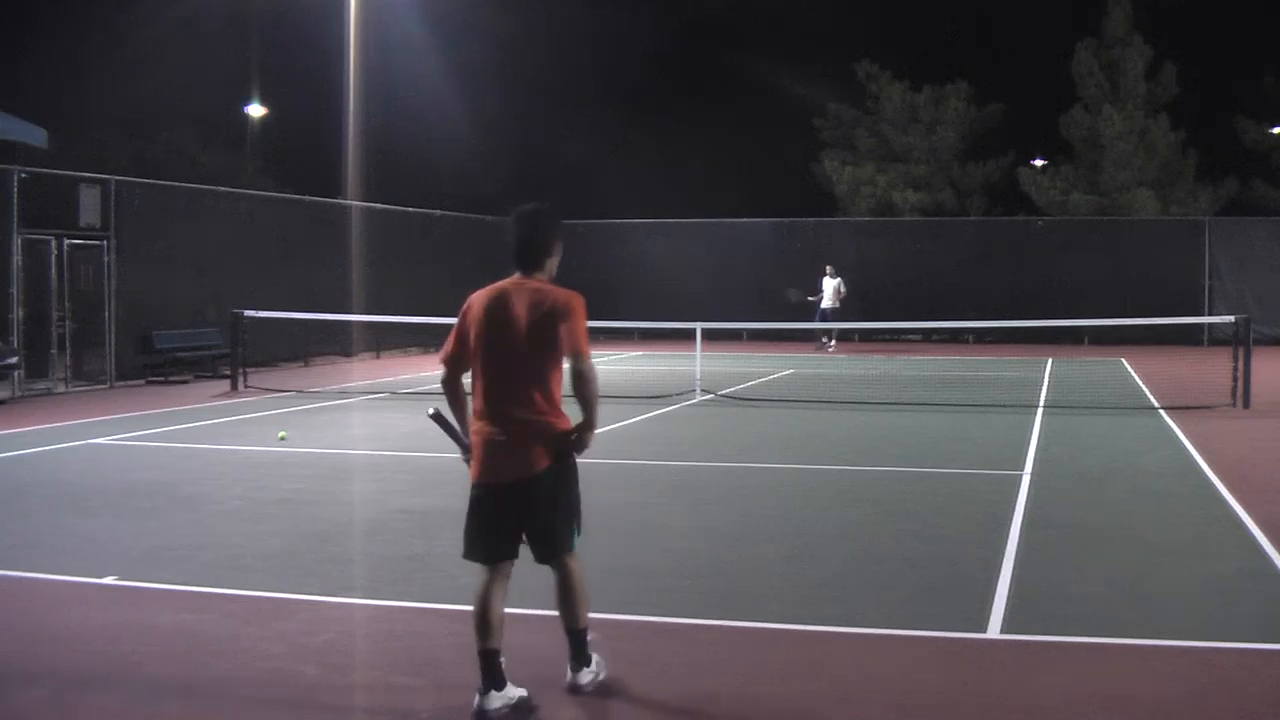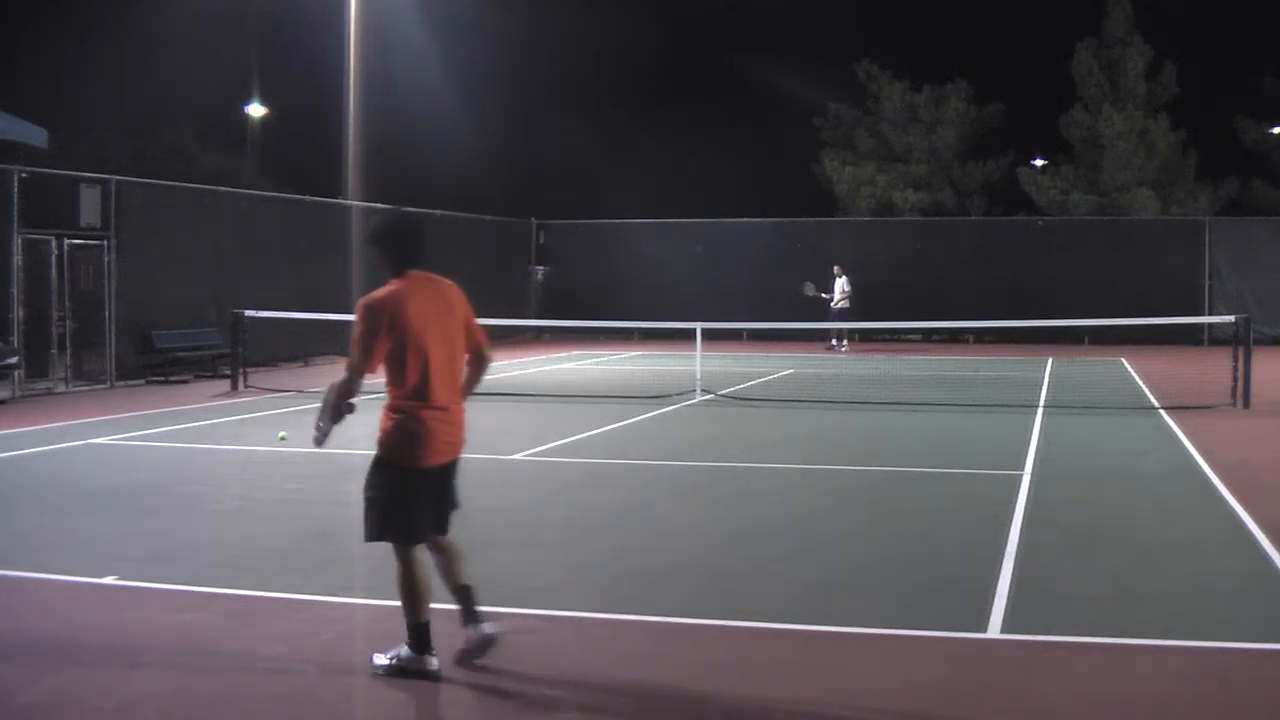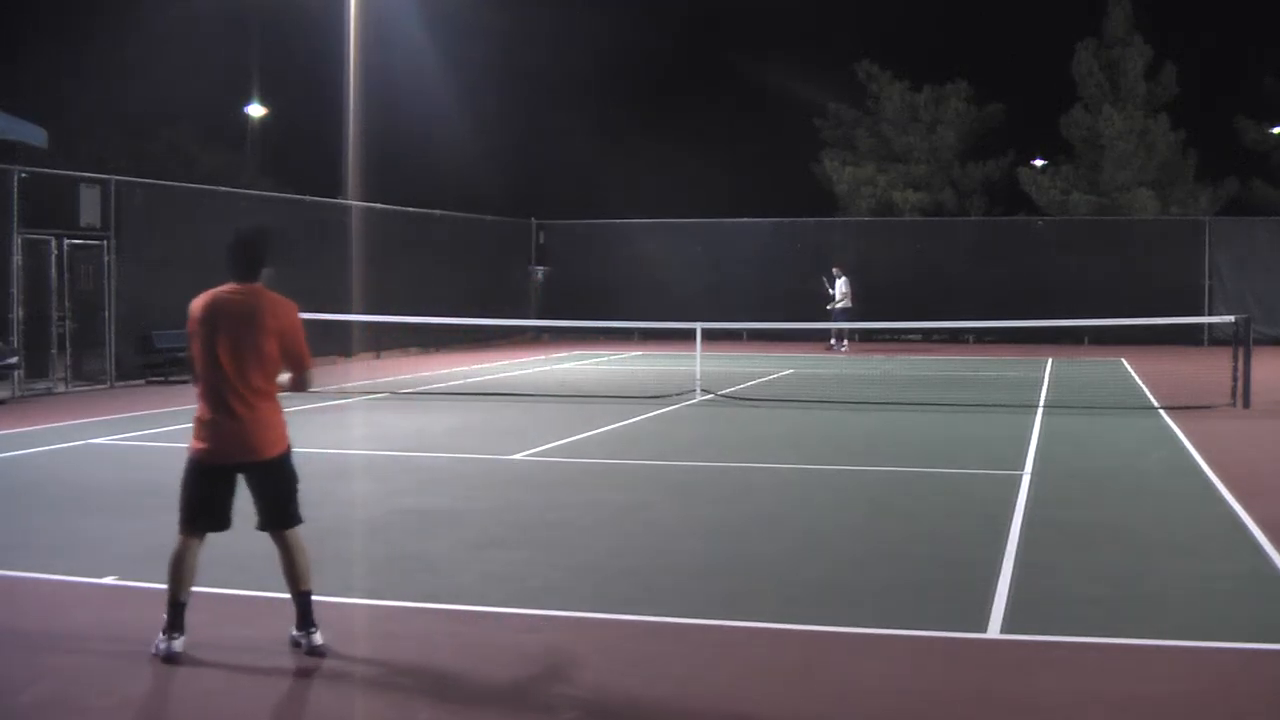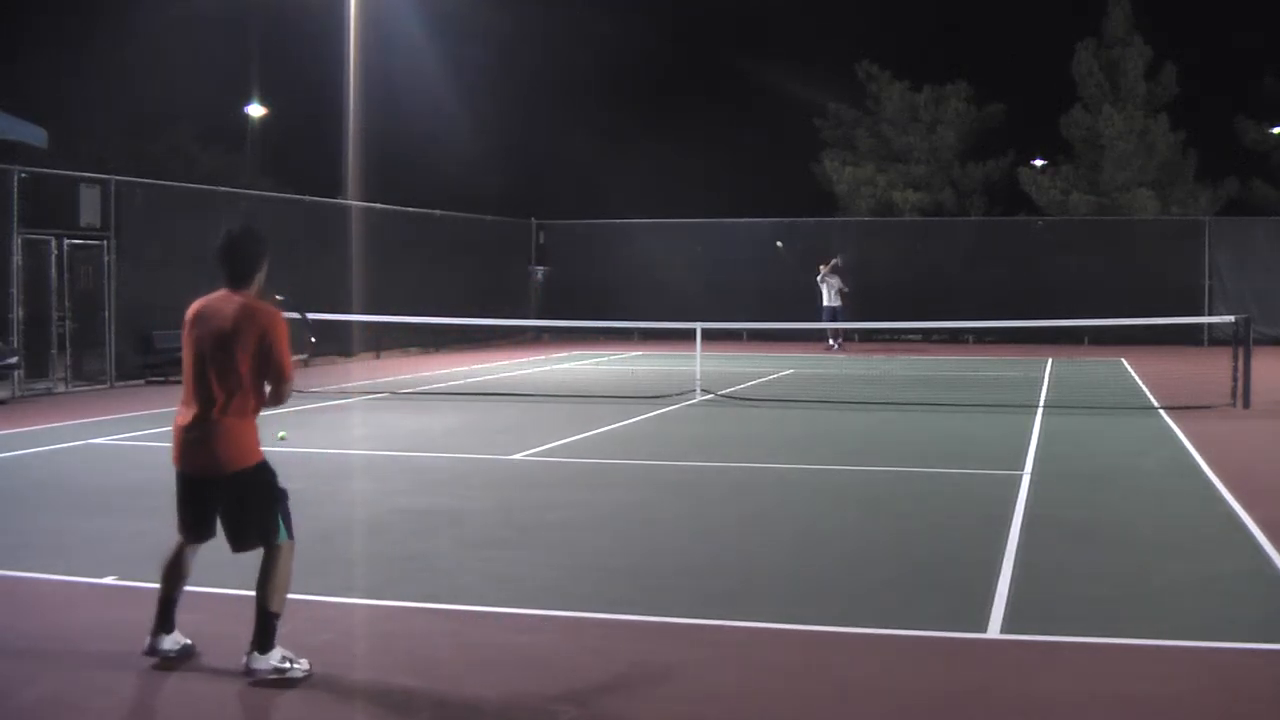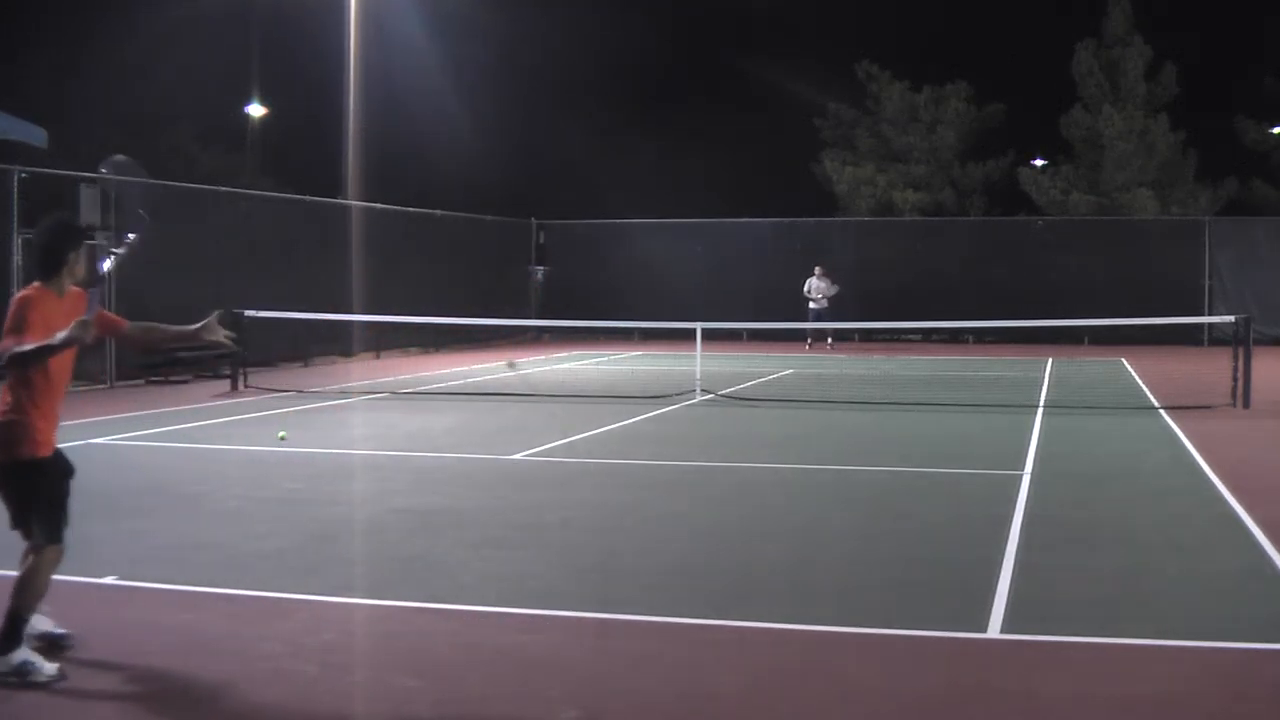
dt=1s
person 1, frame 1
left shoulder: (478, 302)
right shoulder: (563, 304)
left elbow: (450, 377)
right elbow: (583, 375)
left wrist: (469, 429)
right wrist: (586, 428)
left hip: (490, 453)
right hip: (544, 452)
left knee: (494, 570)
right knee: (565, 560)
right ankle: (581, 664)
person 1, frame 2
left shoulder: (379, 304)
right shoulder: (451, 293)
left elbow: (353, 381)
right elbow: (481, 358)
left wrist: (330, 413)
left hip: (408, 440)
right hip: (449, 437)
left knee: (407, 545)
right knee: (437, 535)
left ankle: (420, 650)
right ankle: (474, 621)
person 1, frame 3
left shoulder: (201, 306)
right shoulder: (281, 310)
left elbow: (198, 366)
right elbow: (303, 380)
left hip: (211, 440)
right hip: (266, 441)
left knee: (191, 535)
right knee: (286, 533)
left ankle: (172, 633)
right ankle: (307, 630)
person 1, frame 4
left shoulder: (197, 311)
right shoulder: (267, 318)
right elbow: (280, 393)
left hip: (189, 446)
right hip: (235, 453)
left knee: (191, 538)
right knee: (280, 545)
left ankle: (163, 634)
right ankle: (264, 651)
person 1, frame 5
left shoulder: (76, 301)
left elbow: (132, 331)
left wrist: (194, 333)
right wrist: (61, 341)
left knee: (46, 535)
right knee: (50, 546)
